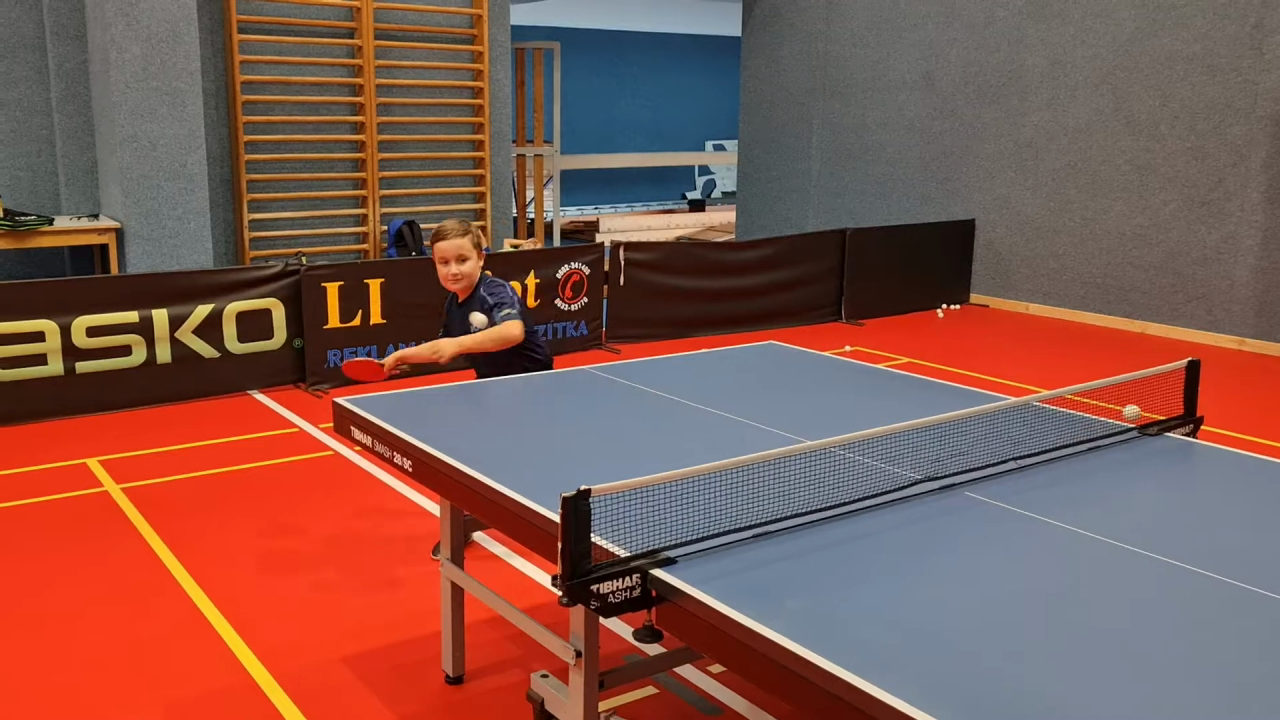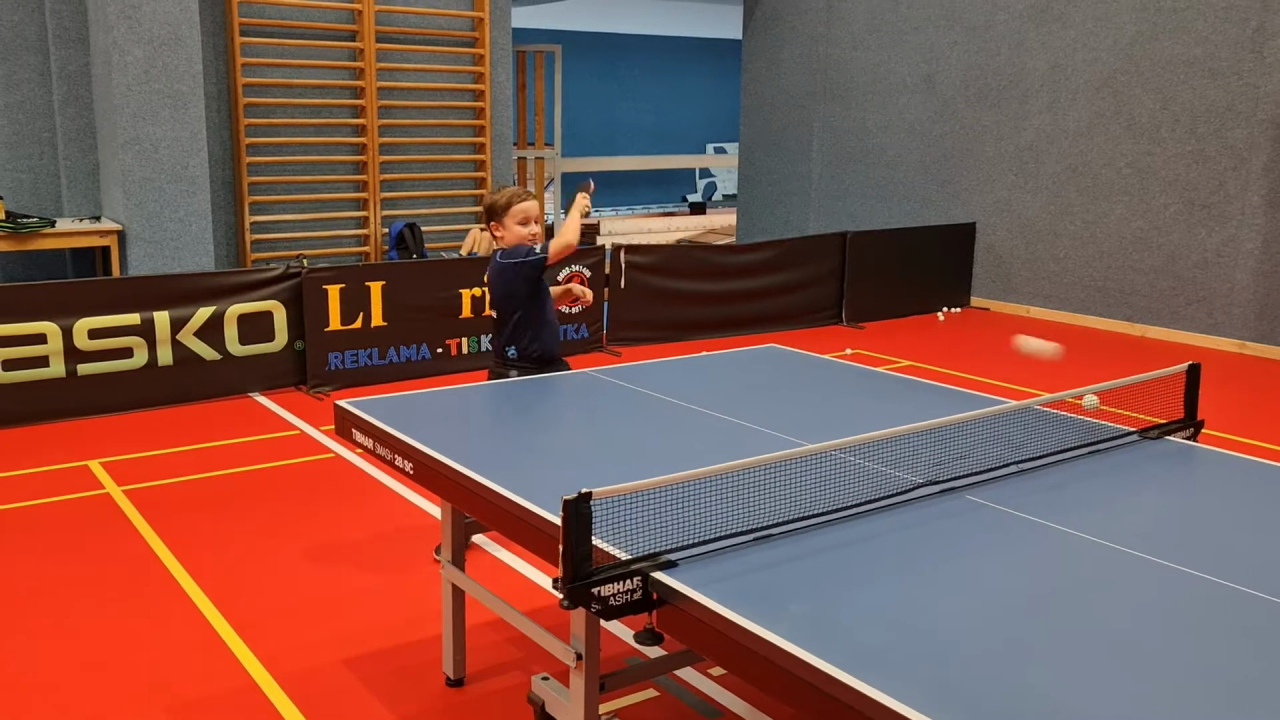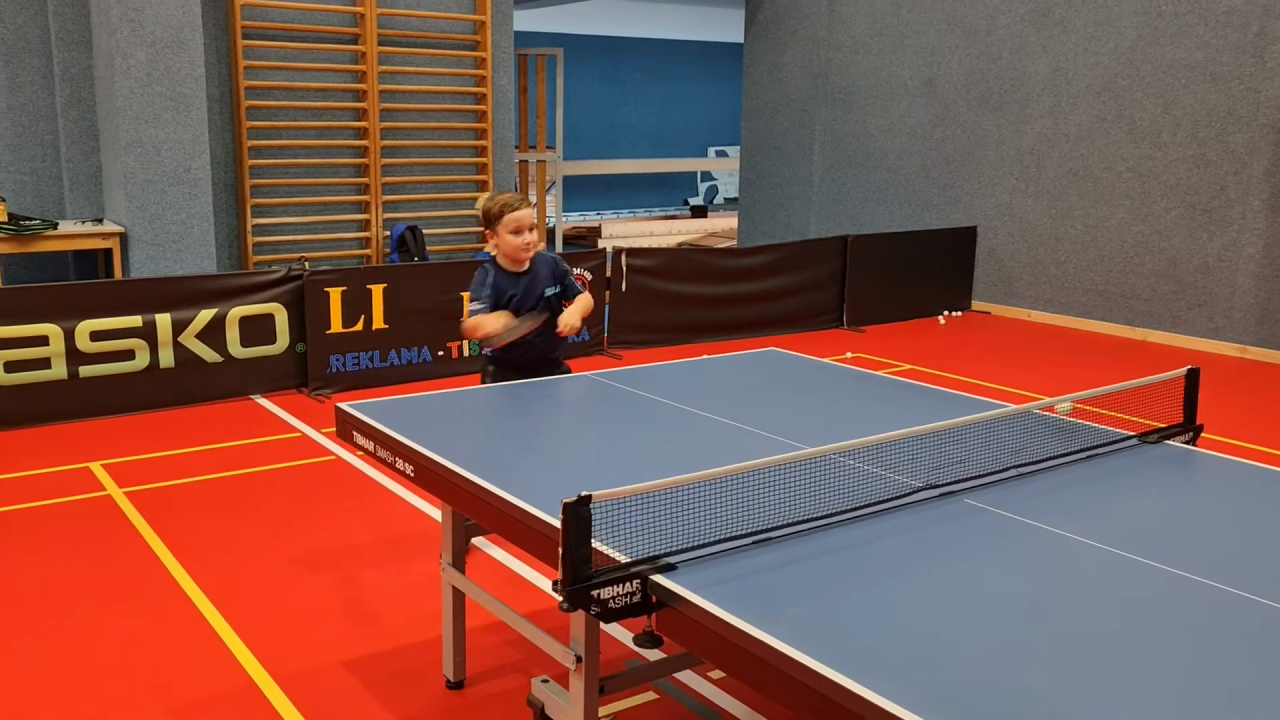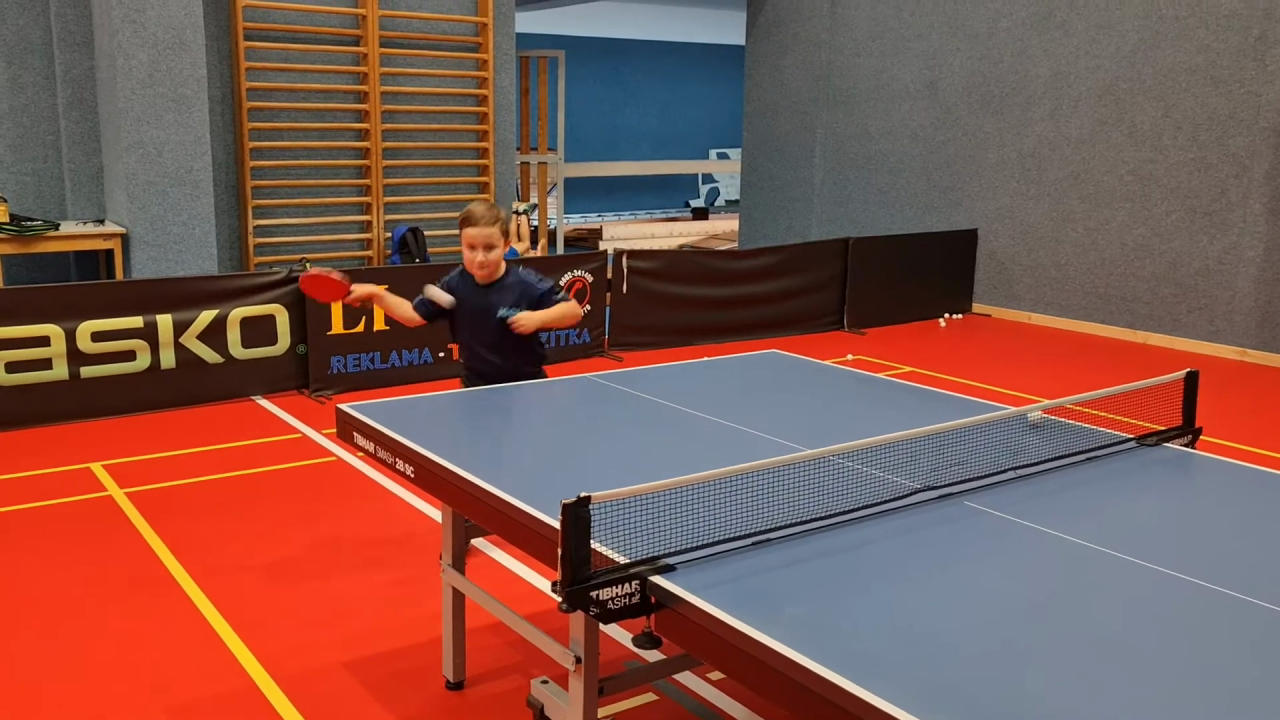
dt=0.4s
person 1, frame 1
left shoulder: (495, 291)
right shoulder: (453, 303)
left elbow: (514, 332)
right elbow: (449, 348)
left wrist: (458, 343)
right wrist: (405, 355)
person 1, frame 2
right shoulder: (507, 262)
right elbow: (566, 244)
left wrist: (569, 290)
right wrist: (576, 209)
left hip: (550, 369)
right hip: (516, 376)
person 1, frame 3
left shoulder: (550, 264)
right shoulder: (487, 277)
left elbow: (583, 298)
right elbow: (471, 326)
left wrist: (574, 312)
right wrist: (488, 323)
left hip: (550, 370)
right hip: (504, 375)
person 1, frame 4
left shoulder: (527, 282)
right shoulder: (456, 283)
left elbow: (573, 311)
right elbow: (414, 315)
left wrist: (539, 317)
right wrist: (376, 293)
right hip: (478, 386)
